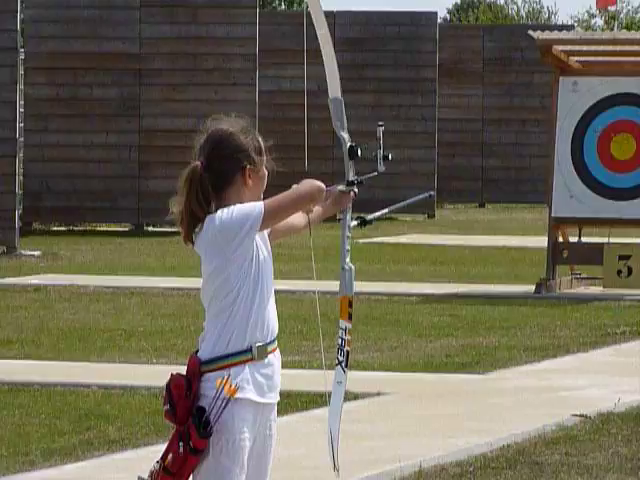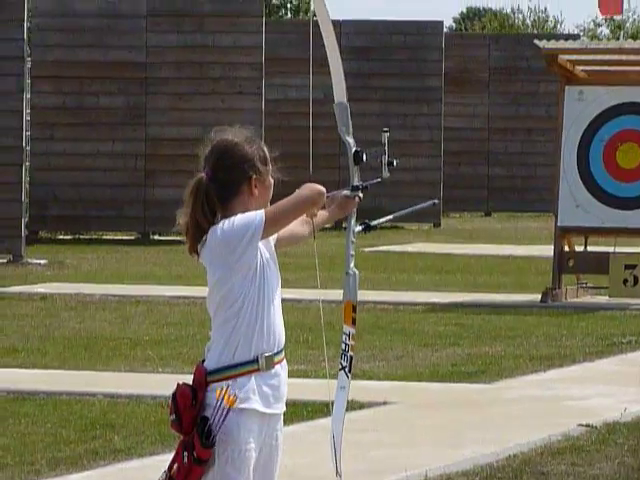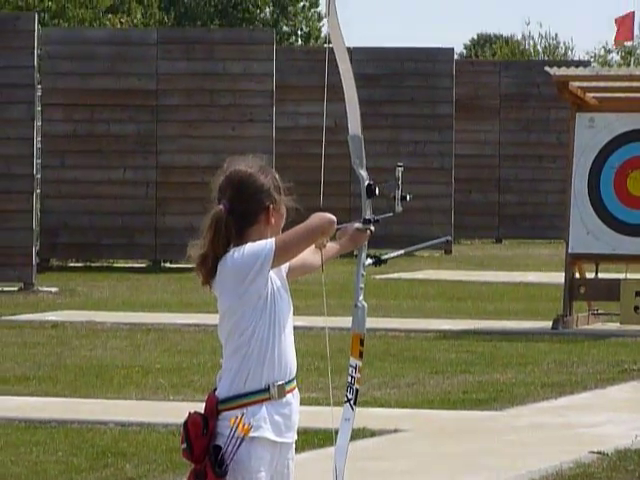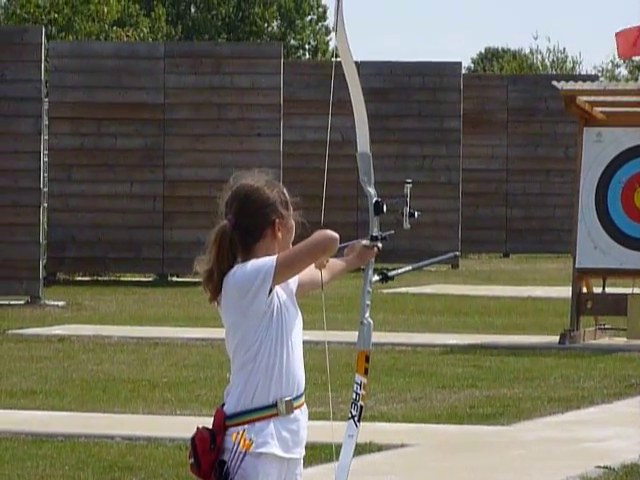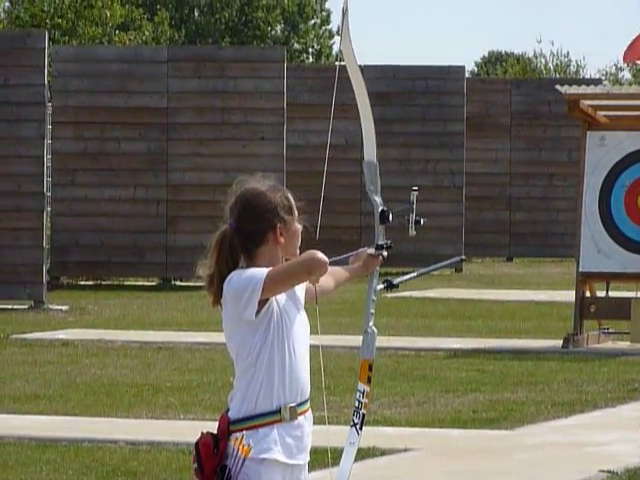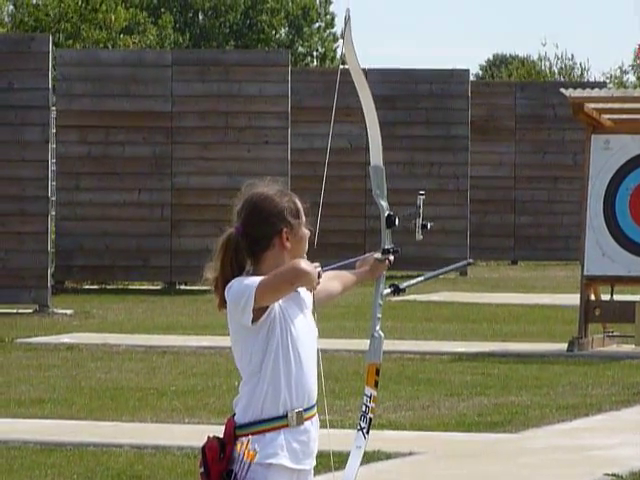
dt=0.4s
person 1, frame 1
left shoulder: (246, 224)
right shoulder: (226, 225)
left elbow: (293, 221)
right elbow: (312, 191)
left wrist: (328, 208)
right wrist: (314, 198)
left hip: (259, 373)
right hip: (230, 380)
person 1, frame 2
left shoulder: (253, 234)
right shoulder: (229, 235)
left elbow: (299, 227)
right elbow: (313, 195)
left wrist: (332, 213)
right wrist: (317, 204)
left hip: (266, 384)
right hip: (236, 391)
person 1, frame 3
left shoulder: (265, 264)
right shoulder: (241, 263)
left elbow: (308, 258)
right elbow: (324, 222)
left wrist: (343, 244)
right wrist: (322, 237)
left hip: (278, 415)
right hip: (248, 423)
person 1, frame 4
left shoulder: (276, 279)
right shoulder: (245, 279)
left elbow: (317, 273)
right elbow: (326, 240)
left wrist: (351, 261)
right wrist: (320, 252)
left hip: (287, 432)
right hip: (256, 439)
person 1, frame 5
left shoulder: (288, 284)
right shoulder: (242, 285)
left elbow: (322, 279)
right elbow: (315, 262)
left wrist: (357, 268)
right wrist: (311, 268)
left hip: (293, 437)
right hip: (259, 444)
person 1, frame 6
left shoulder: (296, 290)
right shoulder: (243, 292)
left elbow: (330, 283)
right elbow: (297, 270)
left wrist: (364, 272)
right wrist: (306, 273)
left hip: (299, 443)
right hip: (265, 450)
